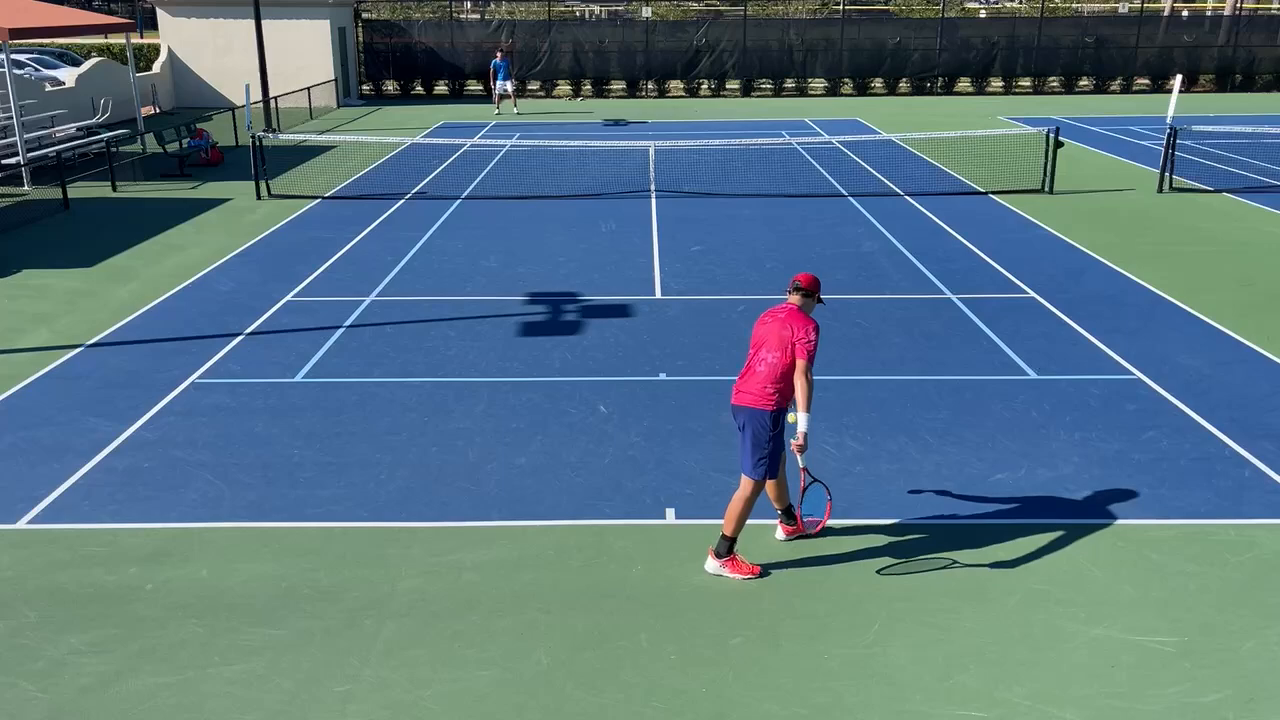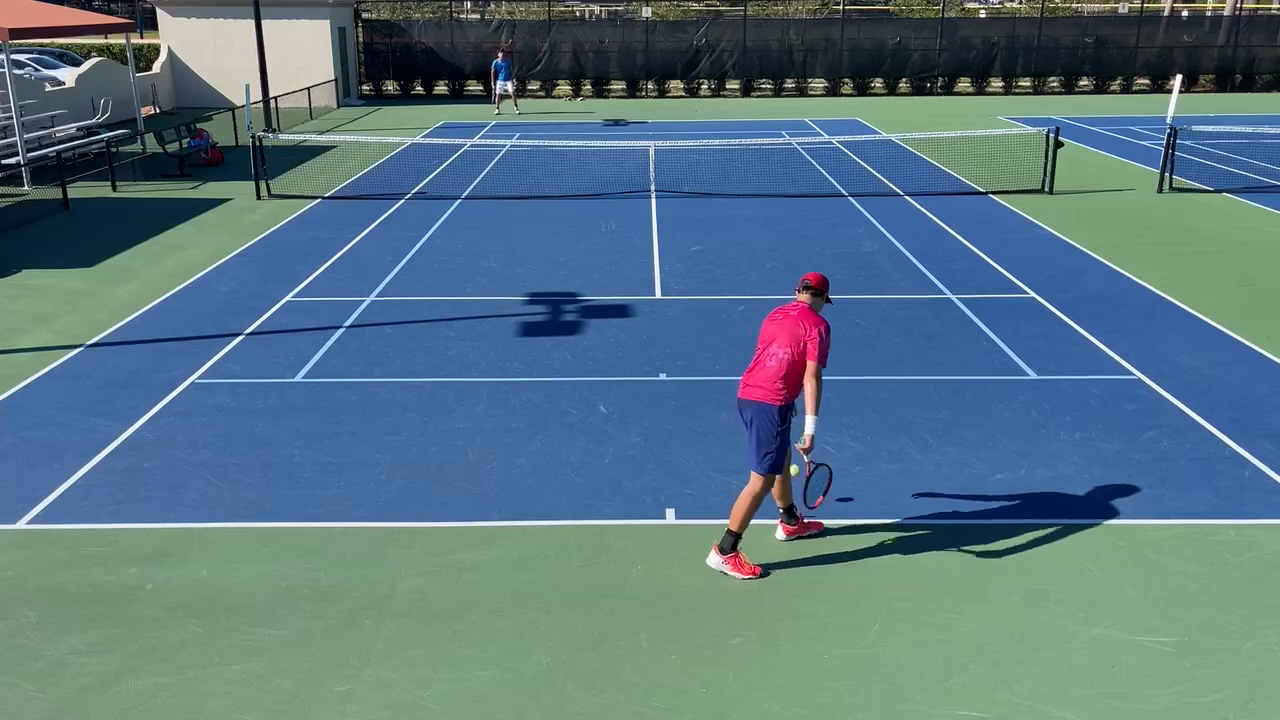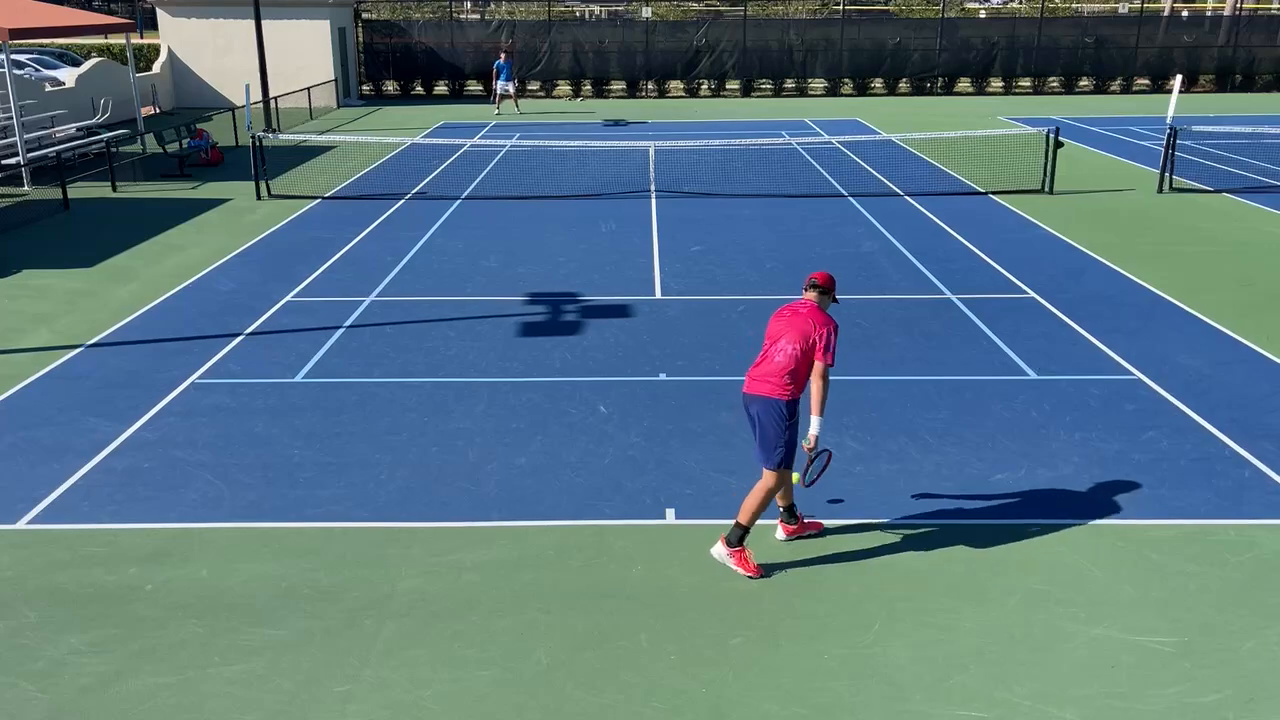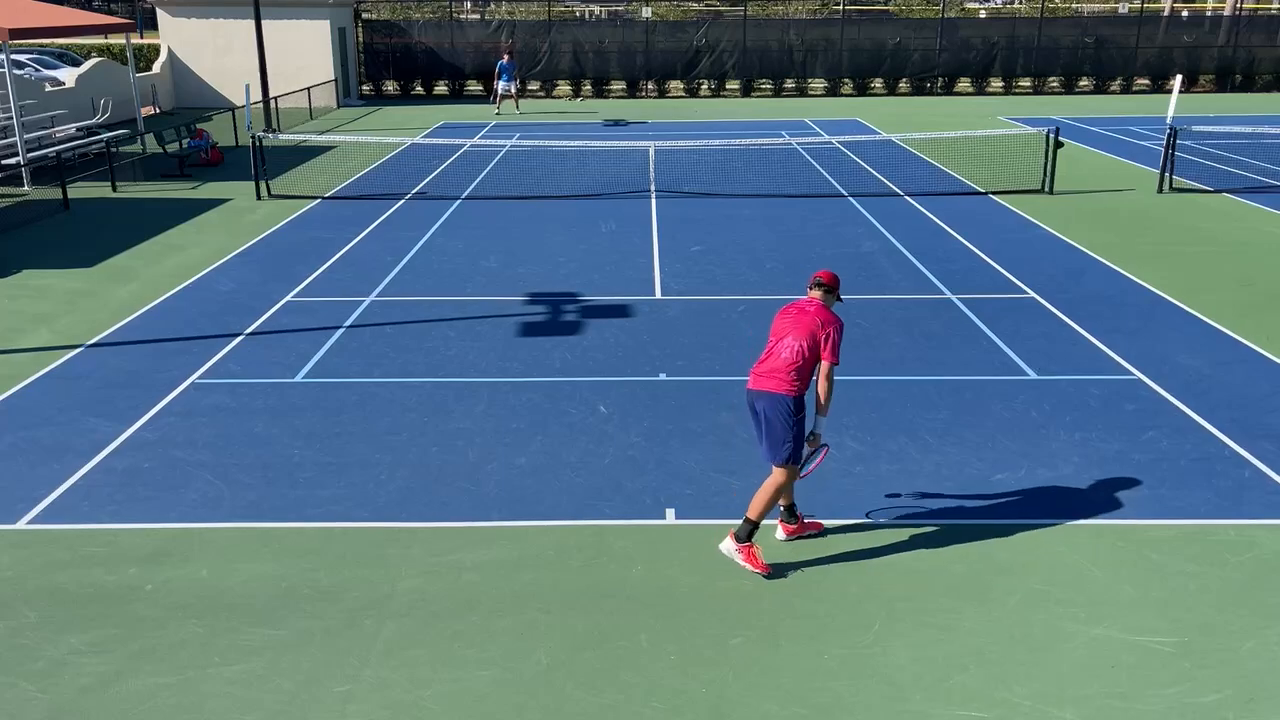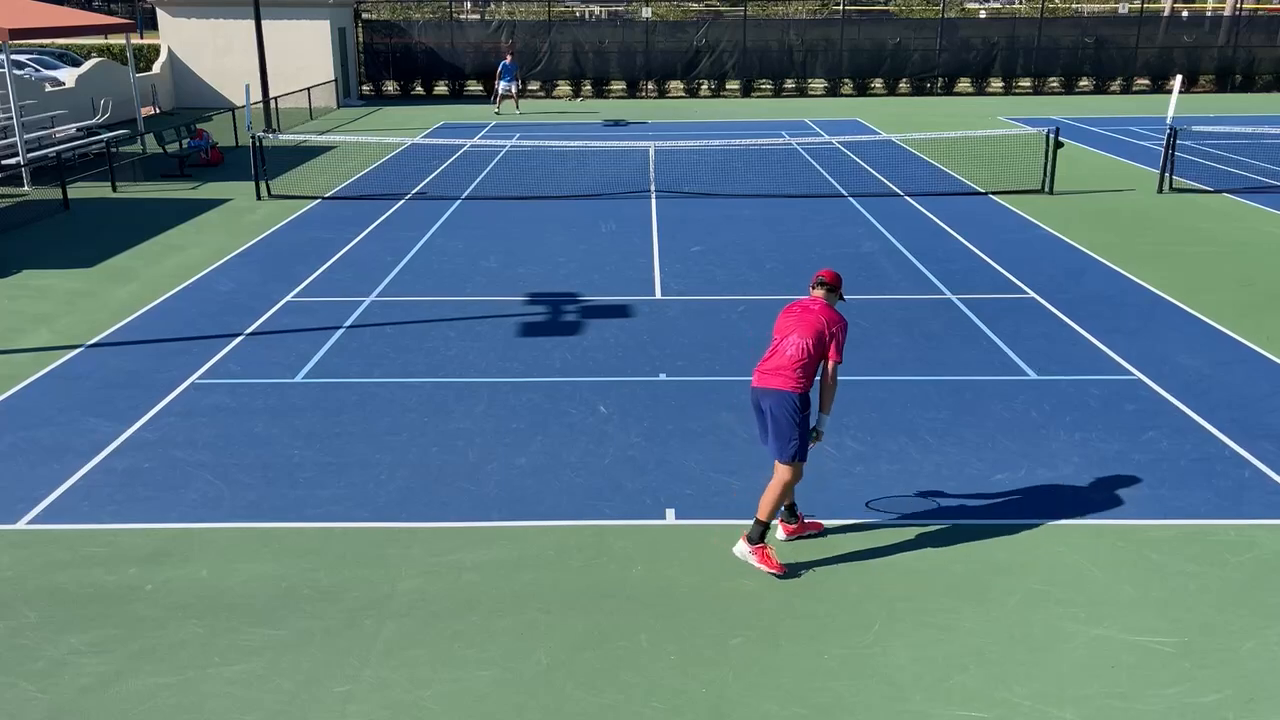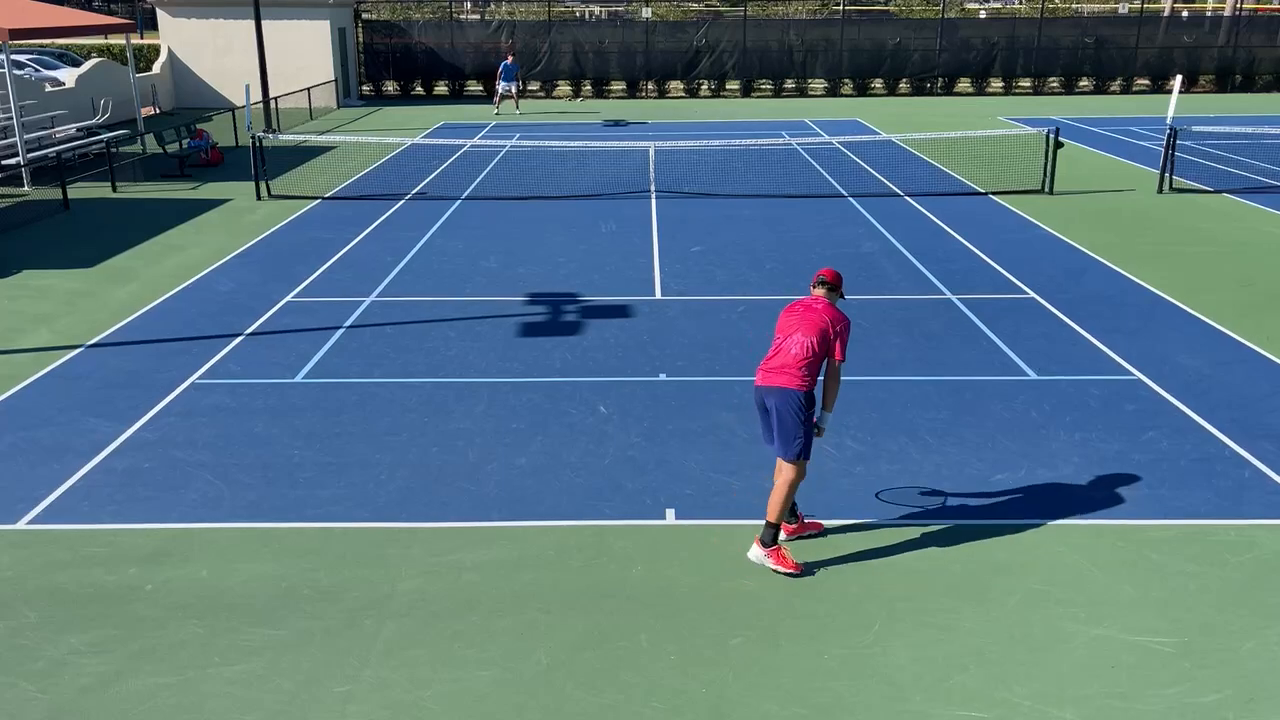
dt=0.1s
person 1, frame 1
left shoulder: (766, 316)
right shoulder: (806, 325)
right elbow: (801, 376)
left wrist: (789, 404)
right wrist: (803, 426)
left hip: (742, 398)
right hip: (763, 407)
left knee: (775, 462)
right knee: (753, 483)
left ankle: (789, 522)
right ankle: (720, 555)
person 1, frame 2
left shoulder: (775, 315)
right shoulder: (817, 324)
right elbow: (812, 377)
right wrist: (810, 428)
left hip: (748, 393)
right hip: (770, 402)
left knee: (780, 457)
right knee: (761, 480)
left ankle: (791, 522)
right ankle: (724, 552)
person 1, frame 3
left shoulder: (781, 312)
right shoulder: (825, 323)
right elbow: (818, 378)
right wrist: (815, 428)
left hip: (752, 390)
right hip: (776, 398)
left knee: (781, 460)
right knee: (773, 478)
left ankle: (790, 522)
right ankle: (730, 544)
person 1, frame 4
left shoulder: (786, 310)
right shoulder: (831, 321)
right elbow: (825, 377)
right wrist: (819, 425)
left hip: (756, 386)
right hip: (782, 394)
left knee: (787, 457)
right knee: (784, 474)
left ankle: (790, 522)
right ankle: (739, 540)
person 1, frame 5
left shoulder: (789, 310)
right shoulder: (836, 321)
right elbow: (829, 377)
right wrist: (821, 422)
left hip: (759, 385)
right hip: (786, 392)
left knee: (784, 457)
right knee: (790, 472)
left ankle: (790, 521)
right ankle: (752, 542)
person 1, frame 6
left shoulder: (790, 309)
right shoulder: (838, 319)
right elbow: (832, 374)
right wrist: (823, 418)
left hip: (763, 383)
right hip: (792, 390)
left knee: (786, 457)
right knee: (793, 470)
left ankle: (791, 521)
right ankle: (765, 544)
